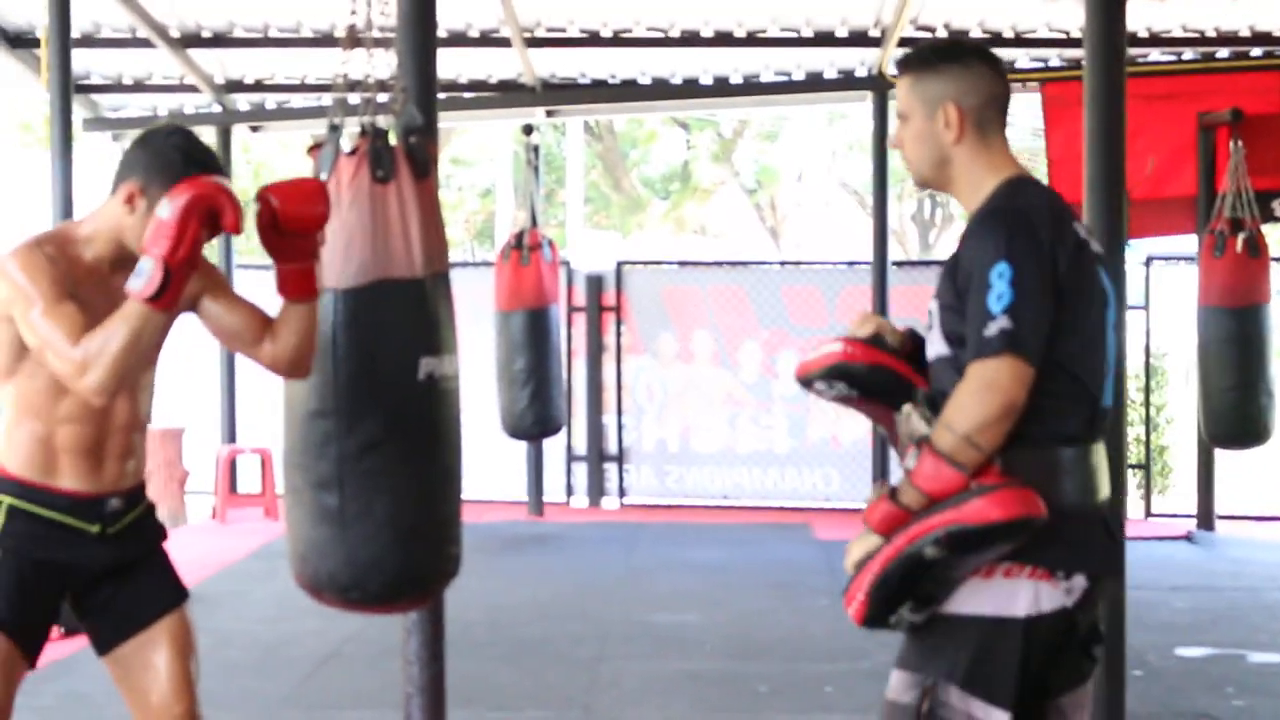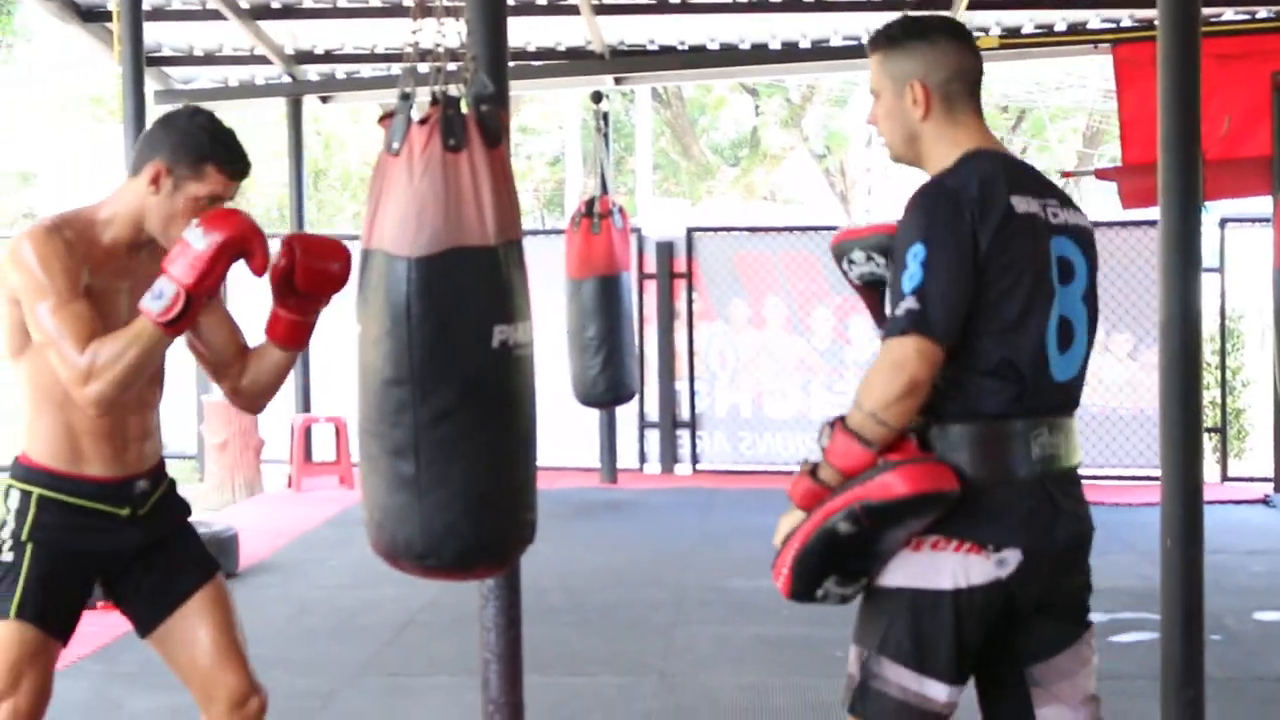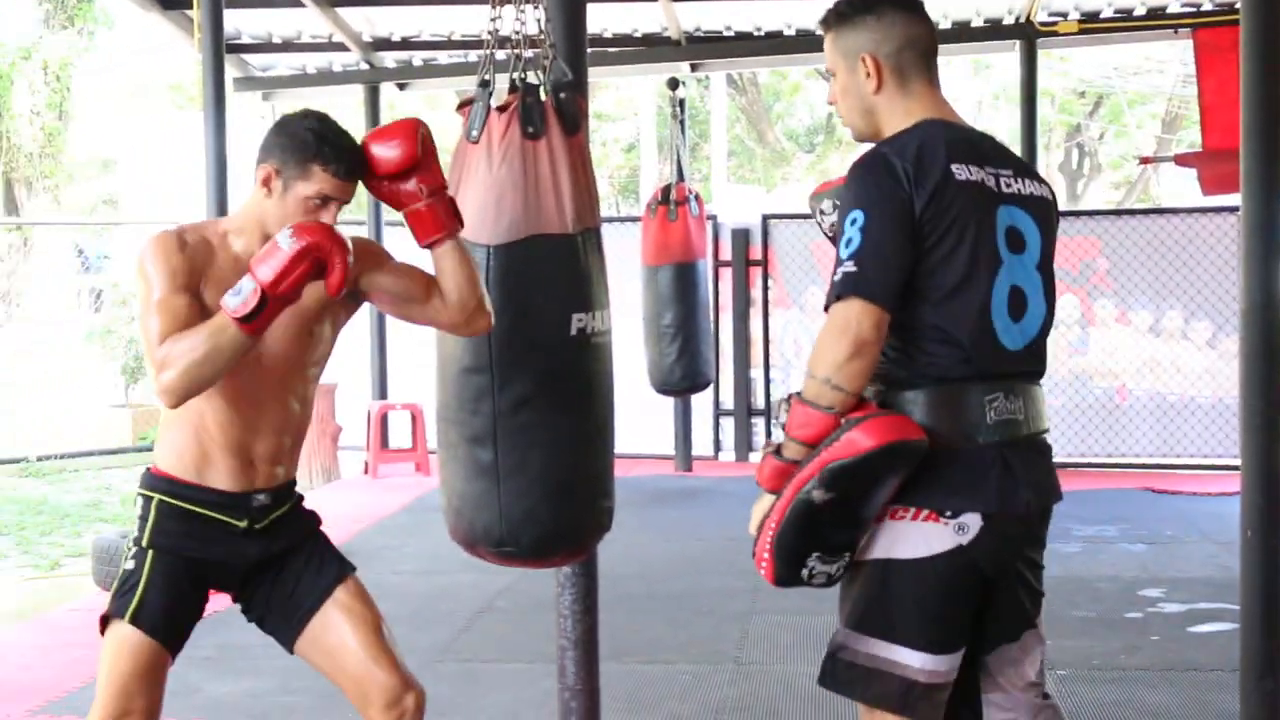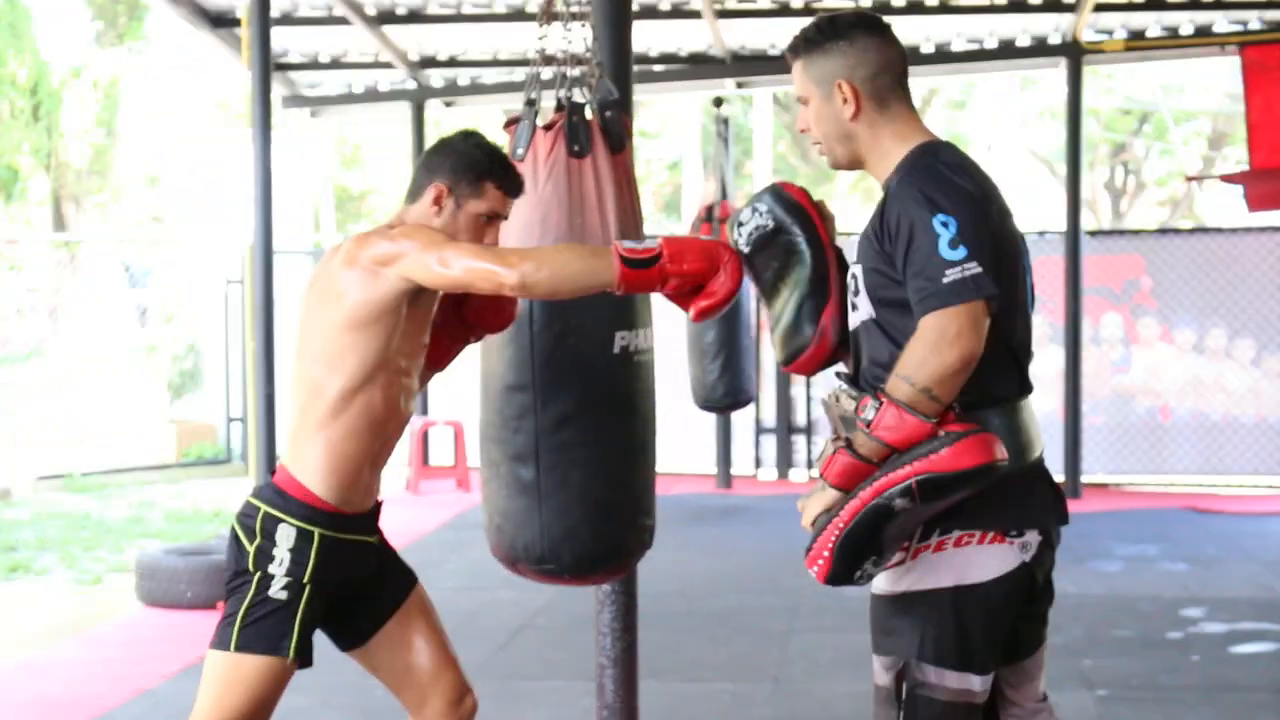
dt=0.3s
person 1, frame 1
left shoulder: (1006, 227)
right shoulder: (1051, 222)
left elbow: (997, 389)
right wrist: (905, 358)
left hip: (1012, 541)
right hip: (1064, 532)
person 1, frame 2
left shoulder: (946, 202)
right shoulder: (1057, 207)
left elbow: (910, 368)
left wrist: (820, 491)
right wrist: (903, 299)
left hip: (961, 513)
right hip: (1046, 505)
person 1, frame 3
left shoulder: (886, 169)
right shoulder: (1022, 177)
left elbow: (856, 335)
left wrist: (786, 472)
left hip: (930, 481)
right hip: (1011, 471)
person 1, frame 4
left shoulder: (928, 187)
right shoulder: (915, 194)
left elbow: (955, 338)
right elbow: (862, 340)
left hip: (958, 508)
right hip: (1003, 501)
person 2, frame 1
left shoulder: (185, 270)
left elbow: (290, 356)
right elbow: (96, 379)
left wrist: (296, 258)
right wrist: (161, 268)
left hip: (123, 525)
person 2, frame 2
left shoulder: (190, 259)
left elbow: (247, 390)
right elbow: (94, 385)
left wrist: (298, 308)
right wrist: (181, 287)
left hip: (147, 505)
right hip: (53, 511)
person 2, frame 3
left shoulder: (343, 264)
right shoulder: (176, 253)
left elbow: (470, 318)
right elbow: (172, 379)
left wrist: (426, 199)
right wrist: (265, 287)
left hip: (278, 523)
right hip: (182, 515)
person 2, frame 4
left shoulder: (384, 271)
right shoulder: (390, 250)
right elbow: (517, 275)
left wrist: (446, 337)
right wrist: (662, 265)
left hip: (346, 536)
right hip: (297, 537)
